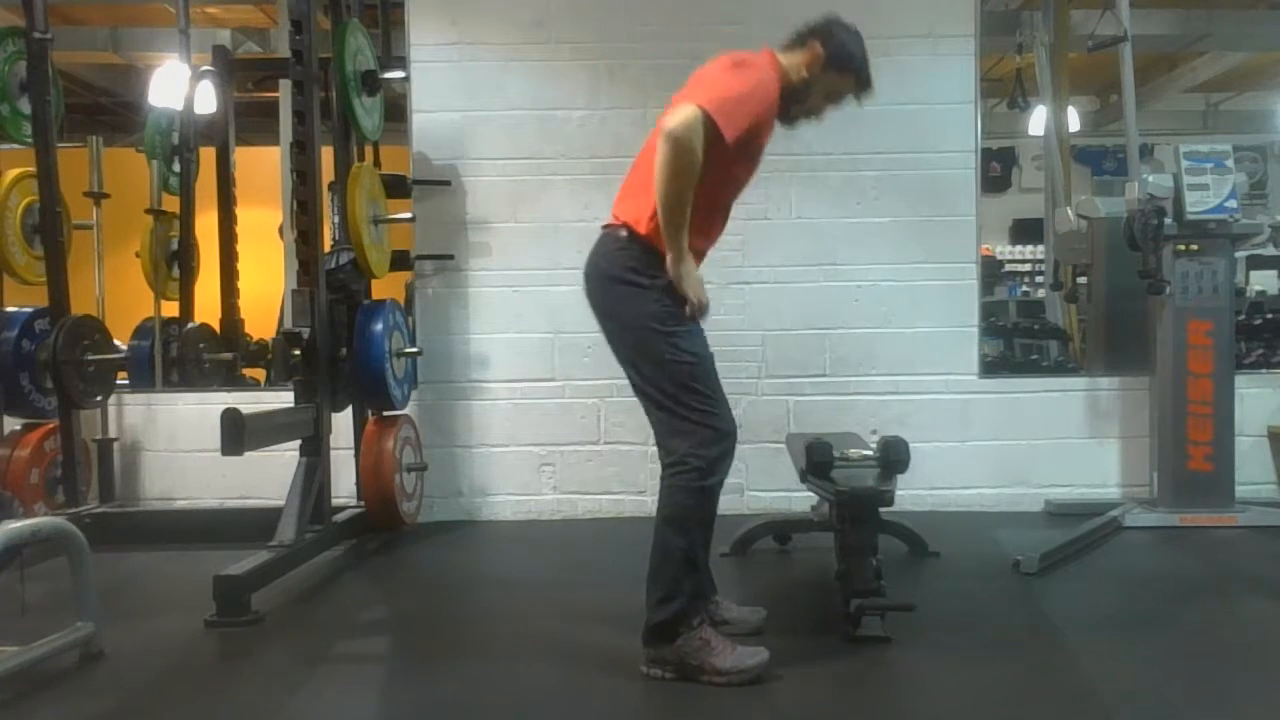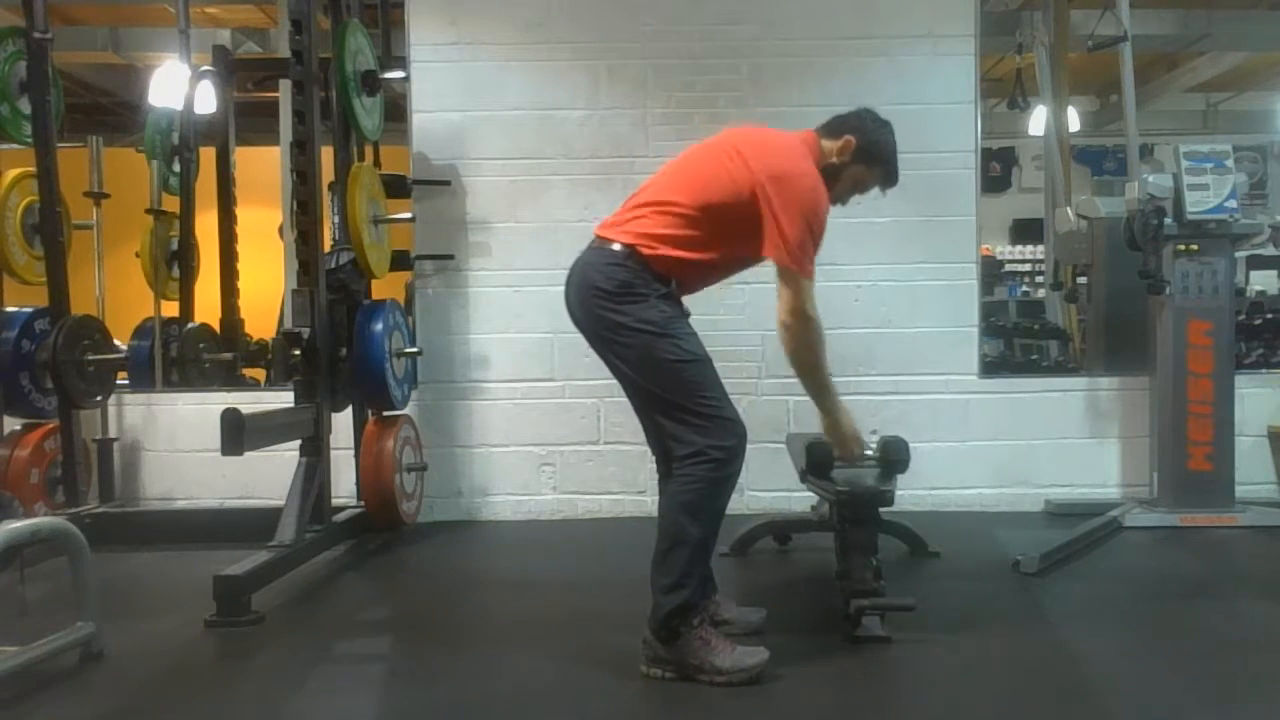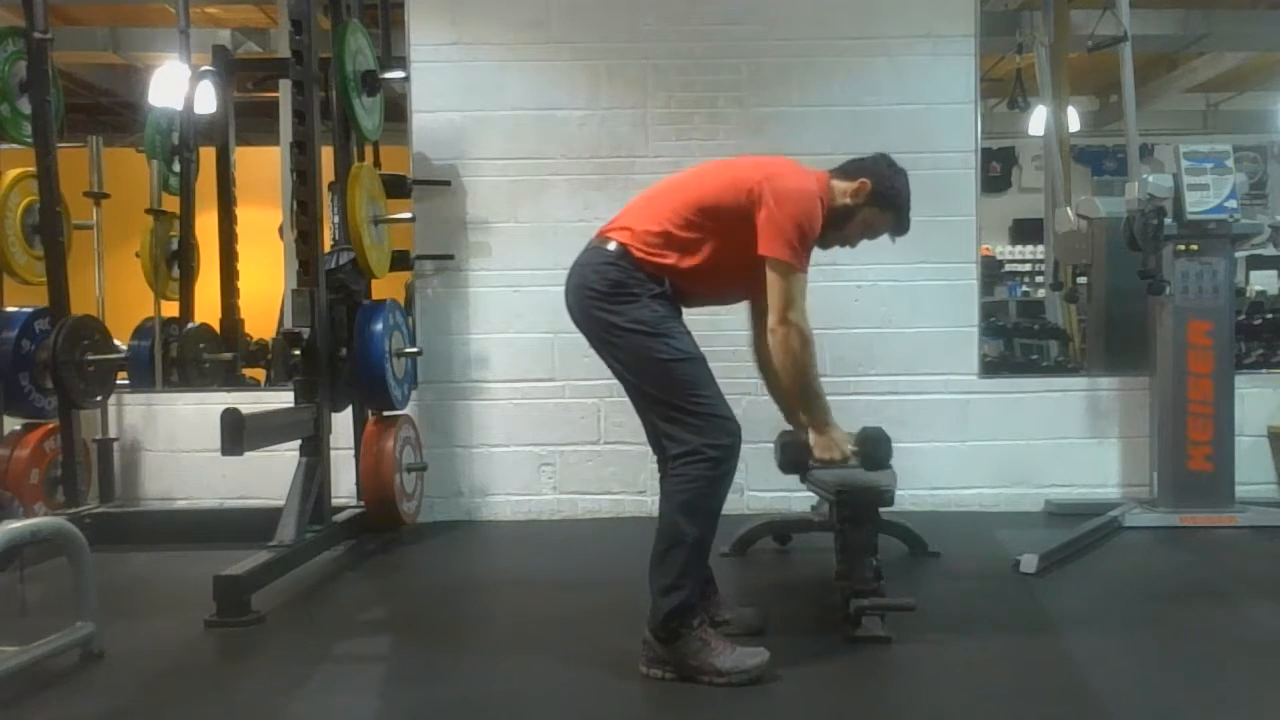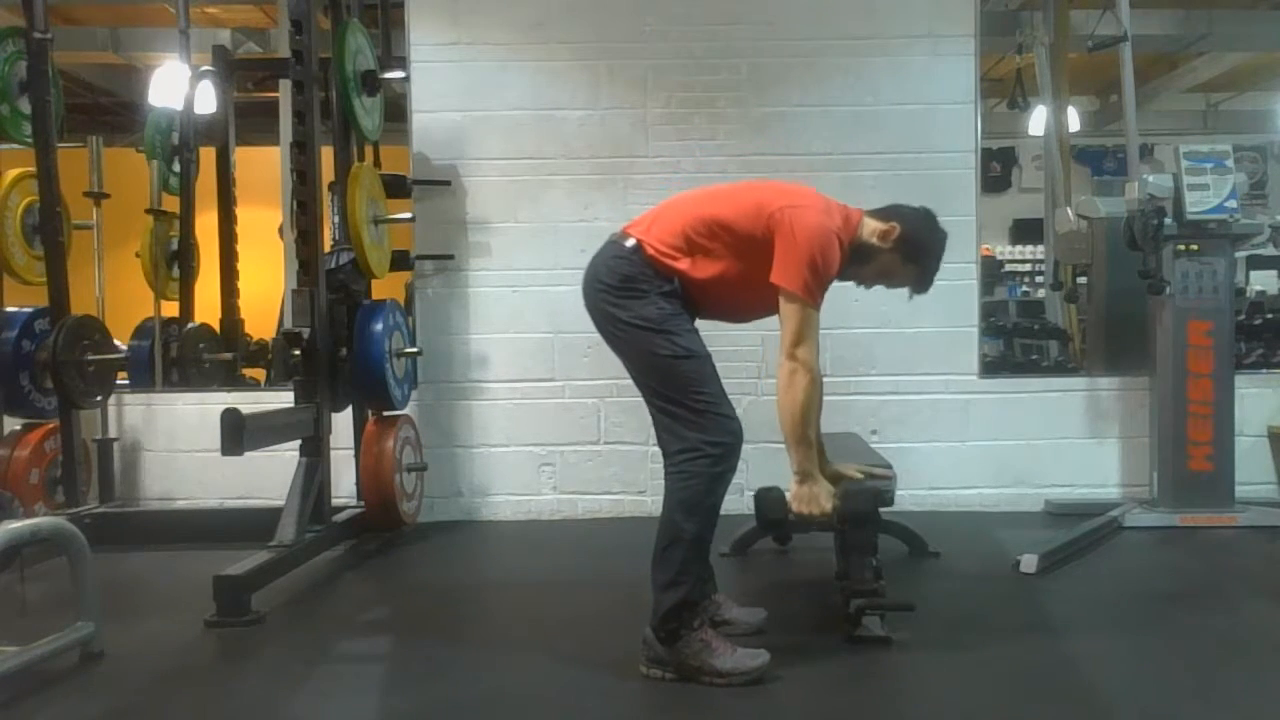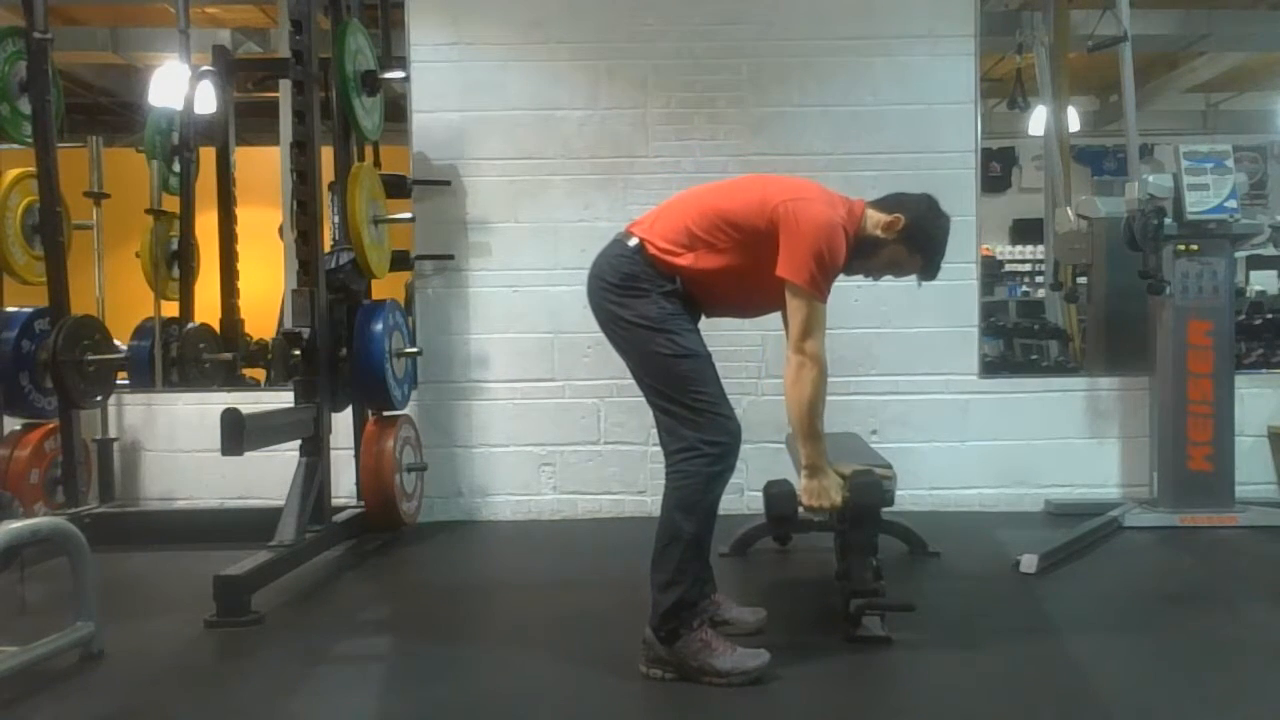
dt=0.7s
person 1, frame 1
left shoulder: (752, 85)
right shoulder: (757, 77)
right elbow: (676, 132)
left wrist: (679, 262)
right wrist: (679, 260)
left hip: (637, 269)
right hip: (637, 272)
left knee: (698, 439)
right knee: (702, 439)
left ankle: (691, 601)
right ankle: (673, 635)
person 1, frame 2
left shoulder: (772, 151)
right shoulder: (800, 179)
right elbow: (796, 317)
right wrist: (833, 414)
left hip: (603, 276)
right hip: (627, 288)
left knee: (689, 445)
right knee: (716, 442)
left ankle: (694, 600)
right ankle: (674, 635)
person 1, frame 3
left shoulder: (787, 206)
right shoulder: (797, 197)
left elbow: (771, 334)
right elbow: (787, 330)
left wrist: (809, 425)
right wrist: (824, 427)
left hip: (610, 280)
right hip: (621, 283)
left knee: (692, 441)
right knee: (710, 440)
left ankle: (694, 597)
right ankle: (674, 635)
person 1, frame 4
left shoulder: (820, 232)
right shoulder: (816, 232)
left elbow: (802, 361)
right elbow: (796, 363)
left wrist: (819, 460)
right wrist: (805, 475)
left hip: (632, 278)
right hip: (633, 279)
left knee: (703, 440)
right knee: (711, 442)
left ankle: (695, 597)
right ankle: (674, 635)
person 1, frame 5
left shoulder: (823, 226)
right shoulder: (821, 225)
left elbow: (804, 353)
right elbow: (804, 357)
left wrist: (818, 460)
right wrist: (814, 468)
left hip: (644, 280)
right hip: (636, 280)
left knee: (706, 441)
right knee: (708, 443)
left ankle: (695, 597)
right ankle: (674, 634)
